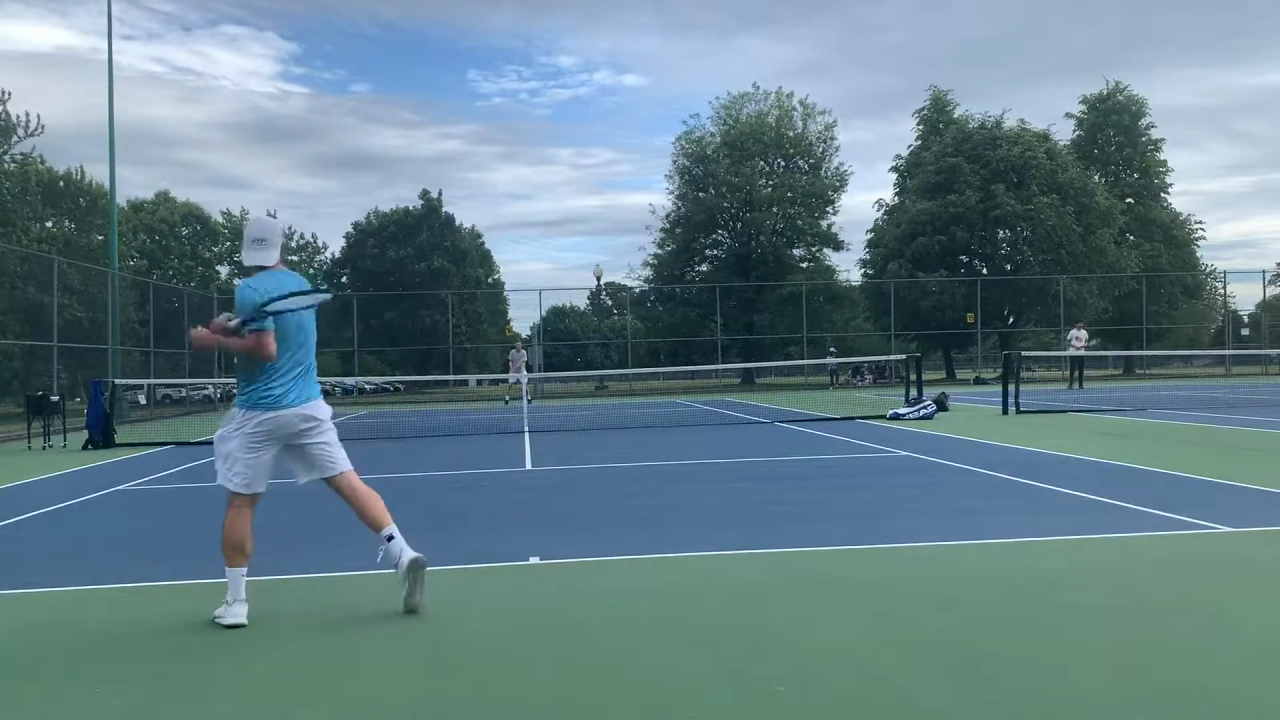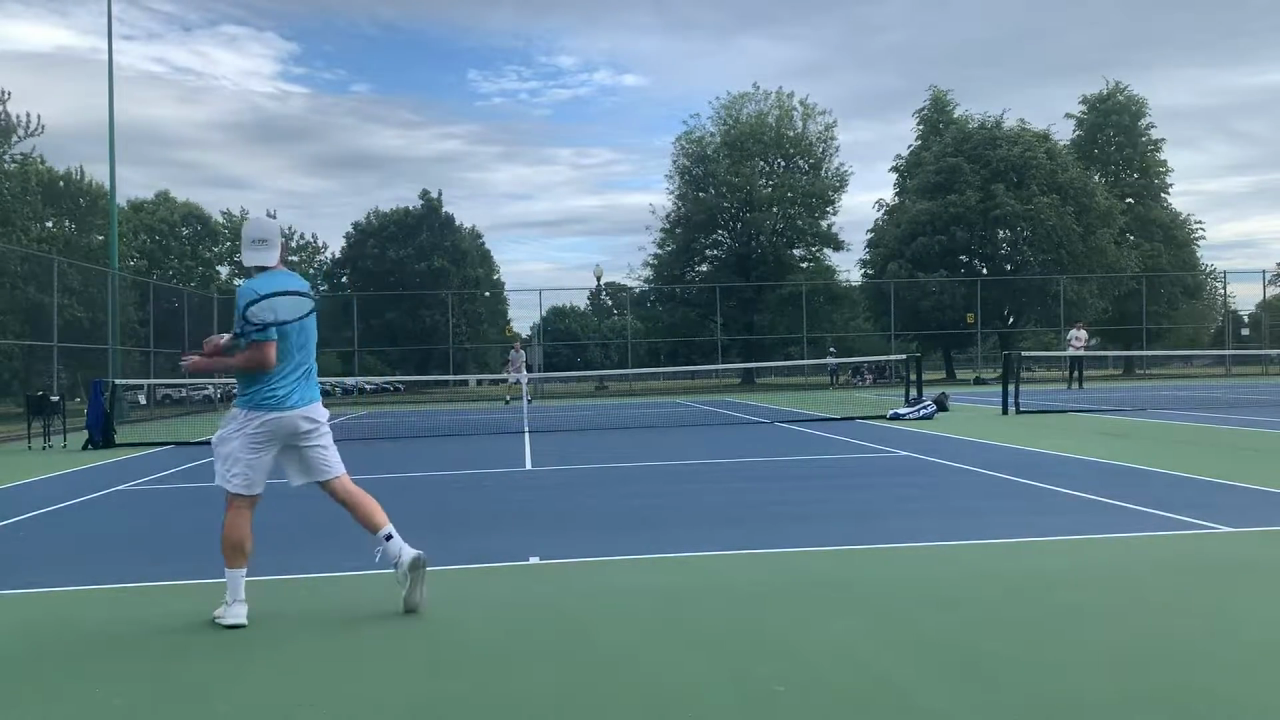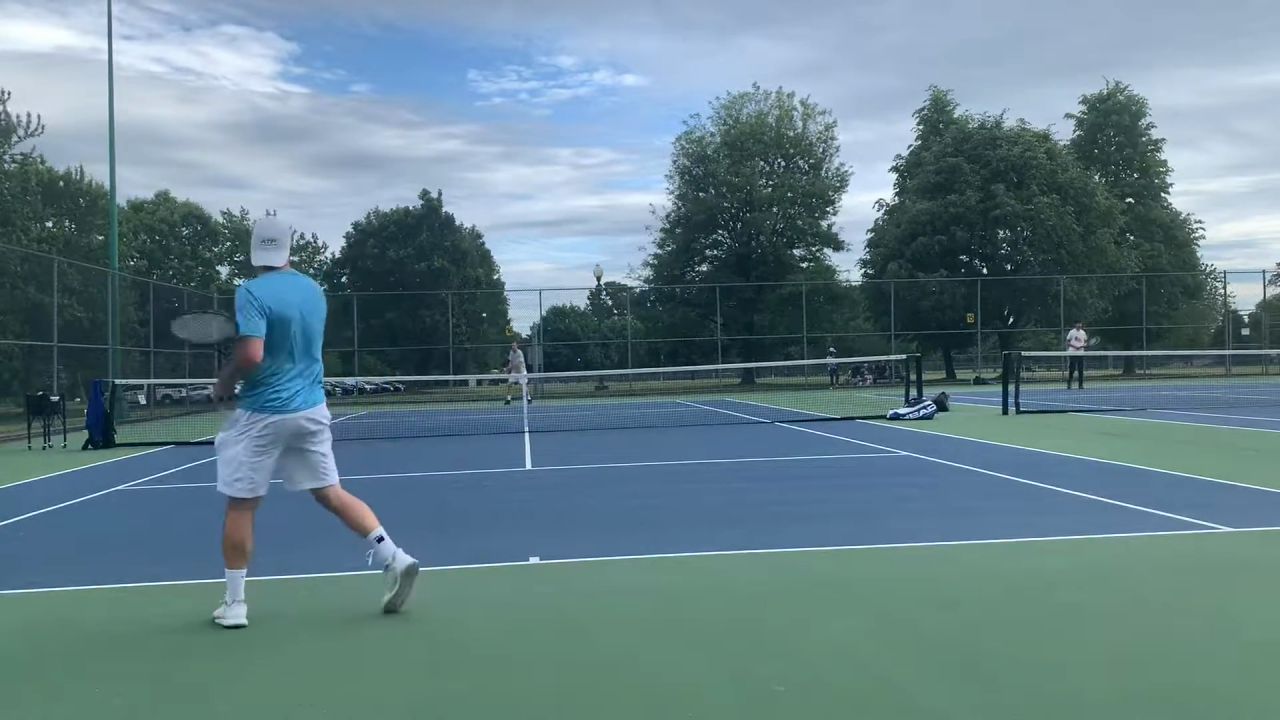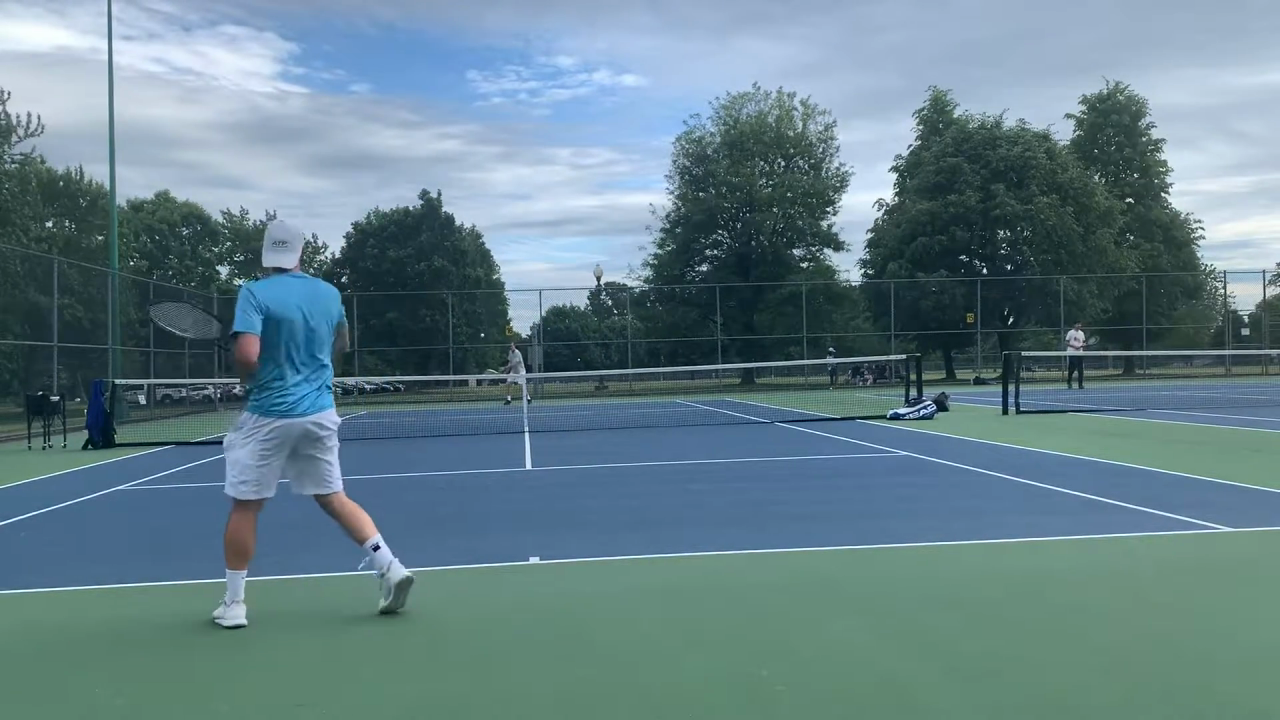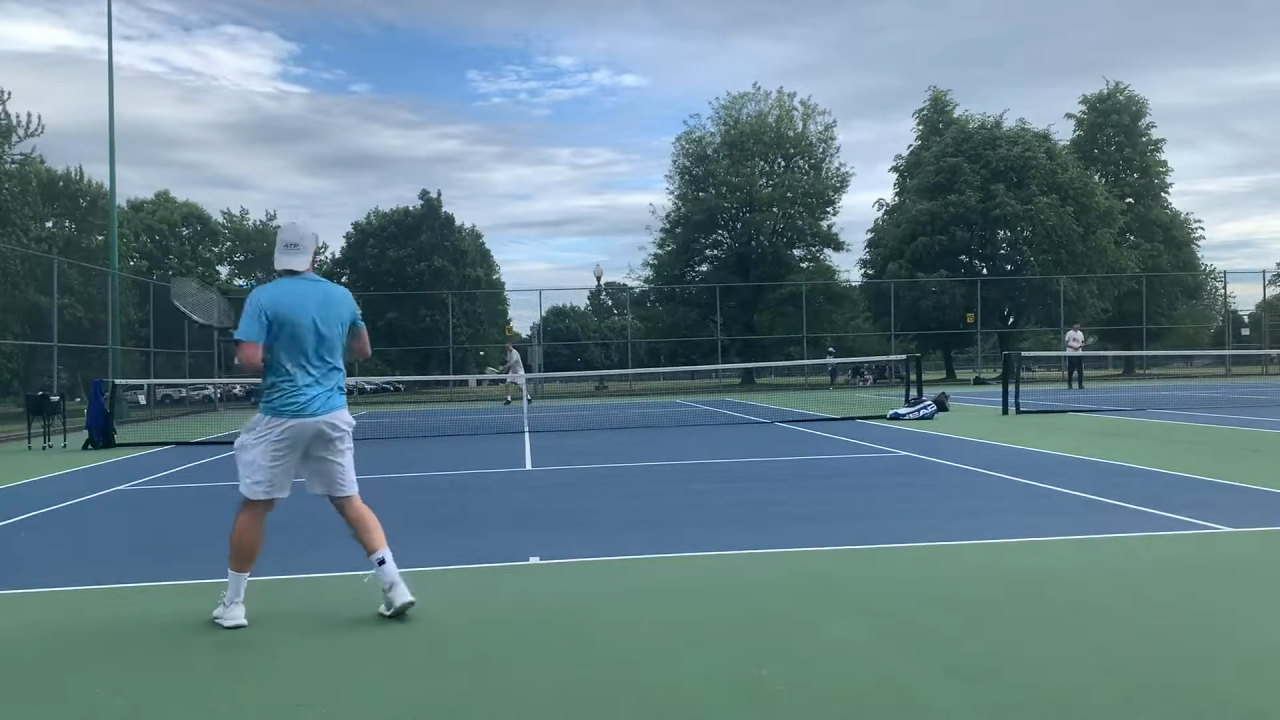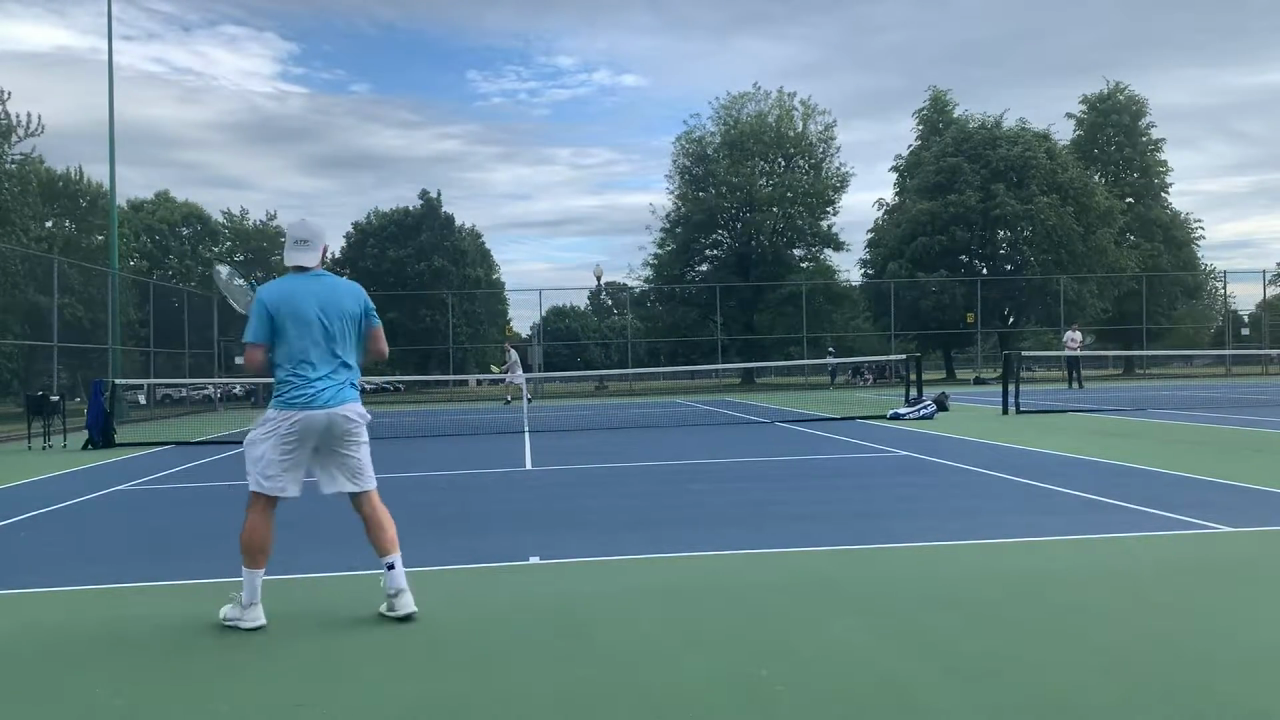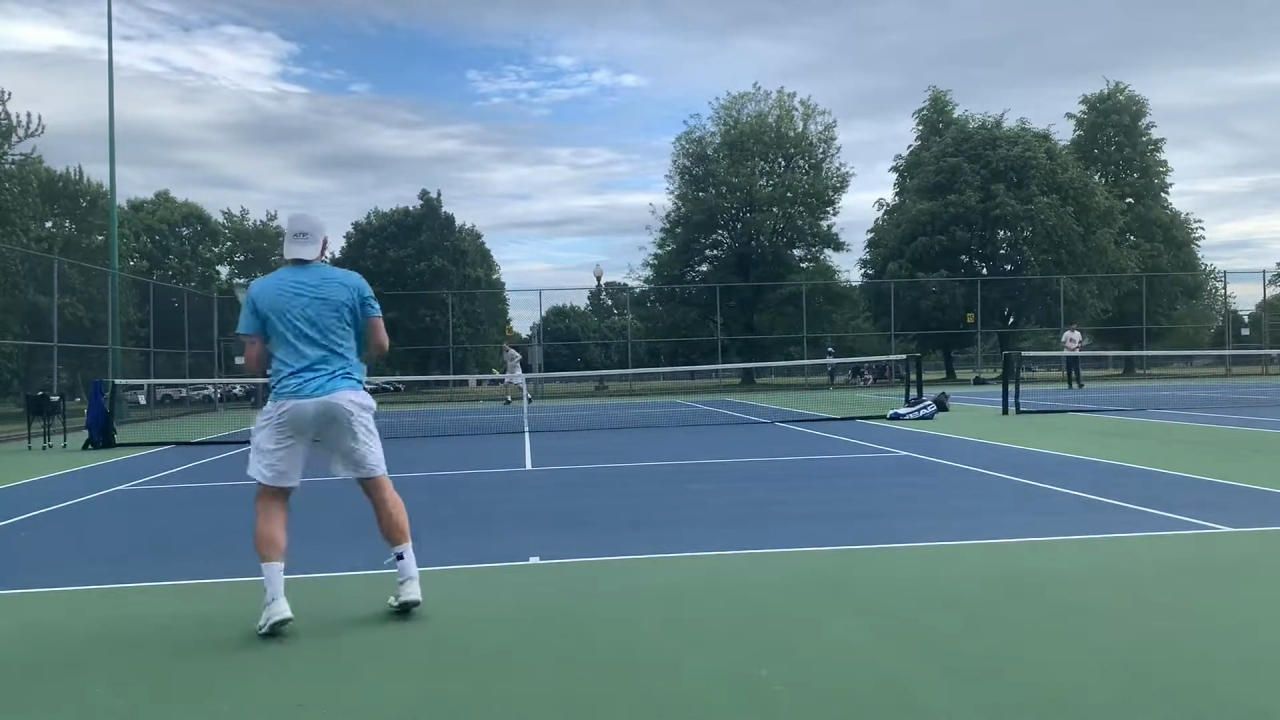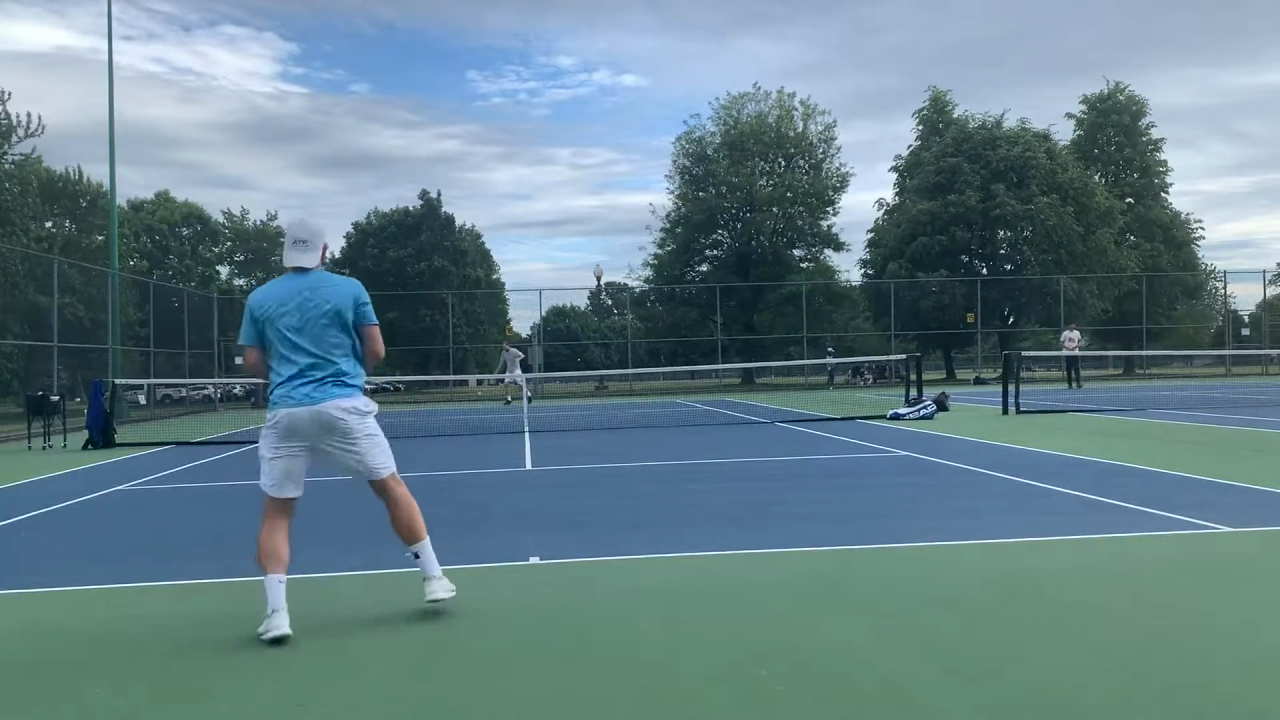
dt=0.1s
person 1, frame 1
left shoulder: (251, 289)
right shoulder: (298, 283)
left elbow: (264, 351)
left wrist: (210, 341)
right wrist: (228, 326)
left hip: (259, 412)
right hip: (308, 406)
left knee: (240, 503)
right knee: (349, 483)
left ankle: (235, 603)
right ankle: (402, 553)
person 1, frame 2
left shoulder: (253, 291)
right shoulder: (299, 285)
left elbow: (264, 358)
left wrist: (211, 364)
right wrist: (227, 344)
left hip: (259, 413)
right hip: (307, 408)
left knee: (239, 504)
right knee: (342, 487)
left ankle: (235, 603)
right ankle: (400, 551)
person 1, frame 3
left shoulder: (252, 292)
right shoulder: (313, 289)
left elbow: (252, 357)
left wrist: (228, 378)
left hip: (263, 414)
right hip: (312, 409)
left knee: (241, 506)
right knee: (331, 494)
left ankle: (234, 603)
right ankle: (393, 557)
person 1, frame 4
left shoulder: (254, 292)
right shoulder: (329, 292)
left elbow: (246, 355)
right elbow: (341, 346)
left wrist: (252, 375)
left hip: (269, 417)
right hip: (320, 413)
left knee: (245, 508)
right knee: (334, 499)
left ankle: (233, 604)
right ankle: (389, 567)
person 1, frame 5
left shoulder: (263, 298)
right shoulder: (342, 297)
left elbow: (249, 360)
right elbow: (362, 352)
left wrist: (278, 369)
left hip: (282, 418)
right hip: (332, 415)
left knee: (253, 508)
right knee: (349, 502)
left ankle: (233, 603)
right ankle: (394, 586)
person 1, frame 6
left shoulder: (268, 295)
right shoulder: (354, 292)
left elbow: (255, 361)
right elbow: (379, 352)
left hip: (292, 411)
right hip: (345, 407)
left knee: (261, 504)
right knee: (367, 500)
left ankle: (249, 605)
right ankle: (399, 591)
person 1, frame 7
left shoulder: (259, 290)
right shoulder: (351, 282)
left elbow: (253, 354)
right elbow: (380, 344)
left hip: (287, 404)
right hip: (344, 397)
left knee: (271, 501)
right knee: (379, 487)
left ankle: (275, 600)
right ankle: (407, 581)
person 1, frame 8
left shoulder: (259, 299)
right shoulder: (351, 289)
left elbow: (253, 364)
right elbow: (377, 352)
left hip: (287, 413)
right hip: (345, 405)
left knee: (276, 513)
right knee: (392, 487)
left ankle: (277, 613)
right ankle: (433, 577)
